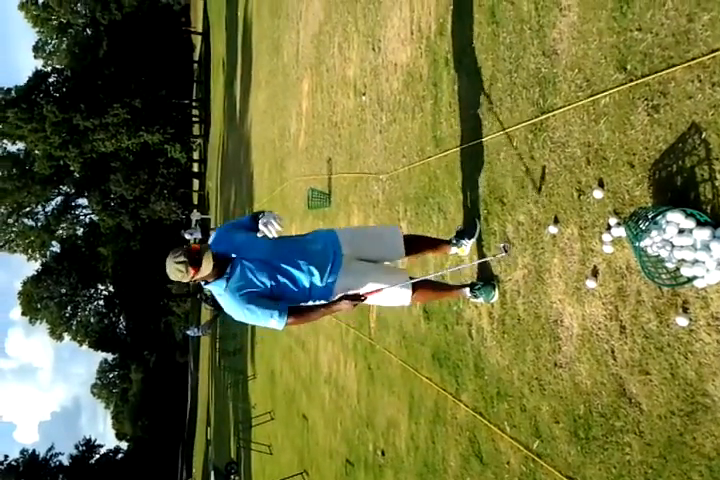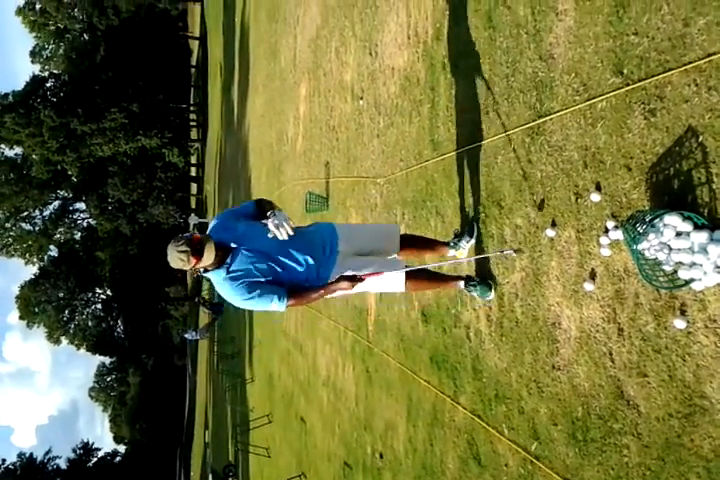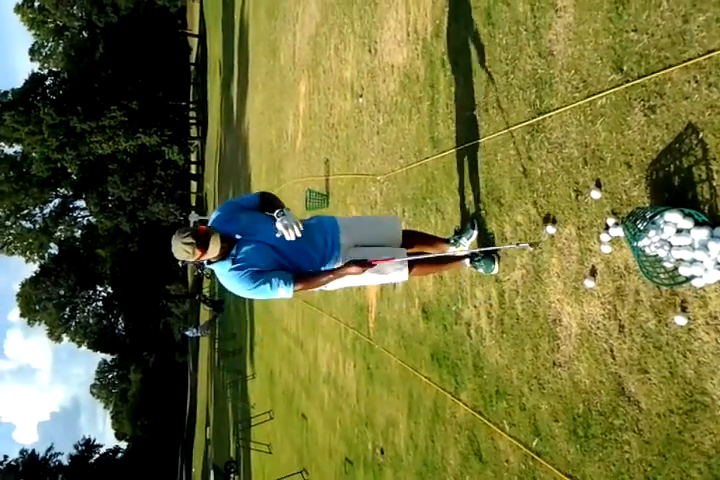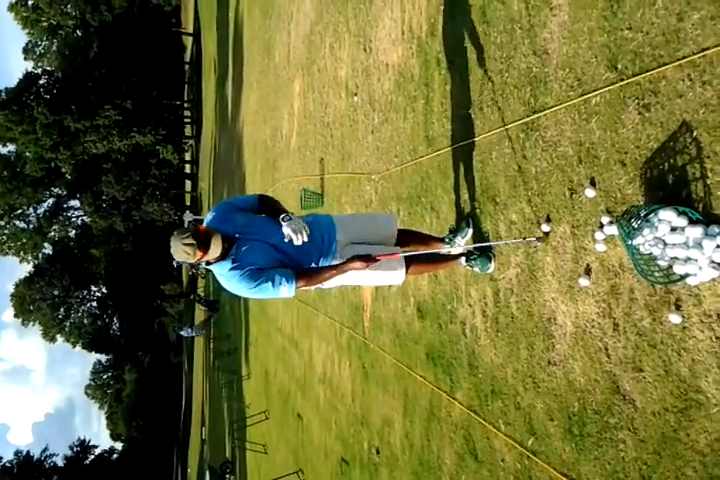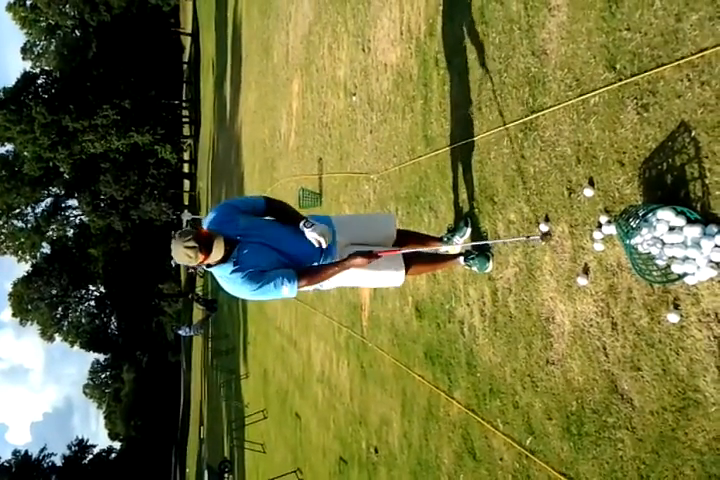
dt=0.2s
person 1, frame 1
left shoulder: (220, 237)
right shoulder: (234, 300)
left elbow: (254, 218)
right elbow: (286, 317)
left wrist: (265, 220)
right wrist: (335, 307)
left hip: (329, 245)
right hip: (334, 284)
left knee: (404, 241)
right knee: (410, 289)
left ankle: (454, 244)
right ankle: (465, 292)
person 1, frame 2
left shoulder: (220, 225)
right shoulder: (234, 288)
left elbow: (258, 204)
right elbow: (288, 299)
left wrist: (273, 214)
right wrist: (335, 288)
left hip: (327, 237)
right hip: (330, 274)
left knee: (400, 241)
right knee: (404, 277)
left ankle: (452, 248)
right ankle: (462, 283)
person 1, frame 3
left shoulder: (222, 216)
right shoulder: (240, 279)
left elbow: (263, 197)
right elbow: (295, 285)
left wrist: (281, 212)
right wrist: (344, 272)
left hip: (328, 230)
right hip: (331, 266)
left knee: (402, 238)
right knee: (407, 265)
left ankle: (451, 245)
right ankle: (466, 261)
person 1, frame 4
left shoulder: (219, 215)
right shoulder: (240, 279)
left elbow: (262, 200)
right elbow: (298, 282)
left wrist: (285, 217)
right wrist: (349, 266)
left hip: (324, 228)
right hip: (329, 262)
left knee: (397, 235)
right knee: (404, 264)
left ankle: (447, 243)
right ankle: (462, 259)
person 1, frame 5
left shoulder: (220, 216)
right shoulder: (241, 281)
left elbow: (269, 204)
right elbow: (301, 281)
left wrist: (303, 222)
right wrist: (350, 262)
left hip: (322, 230)
right hip: (328, 266)
left knee: (395, 236)
right knee: (403, 265)
left ankle: (445, 242)
right ankle: (460, 259)
